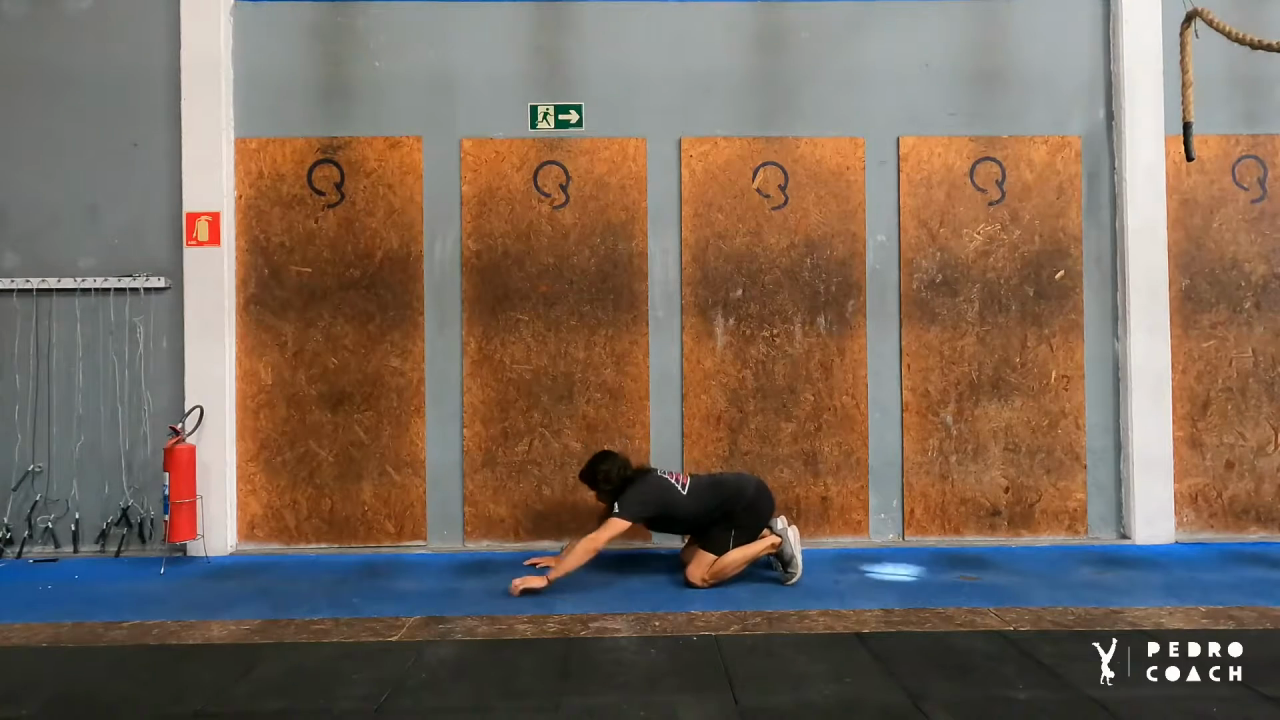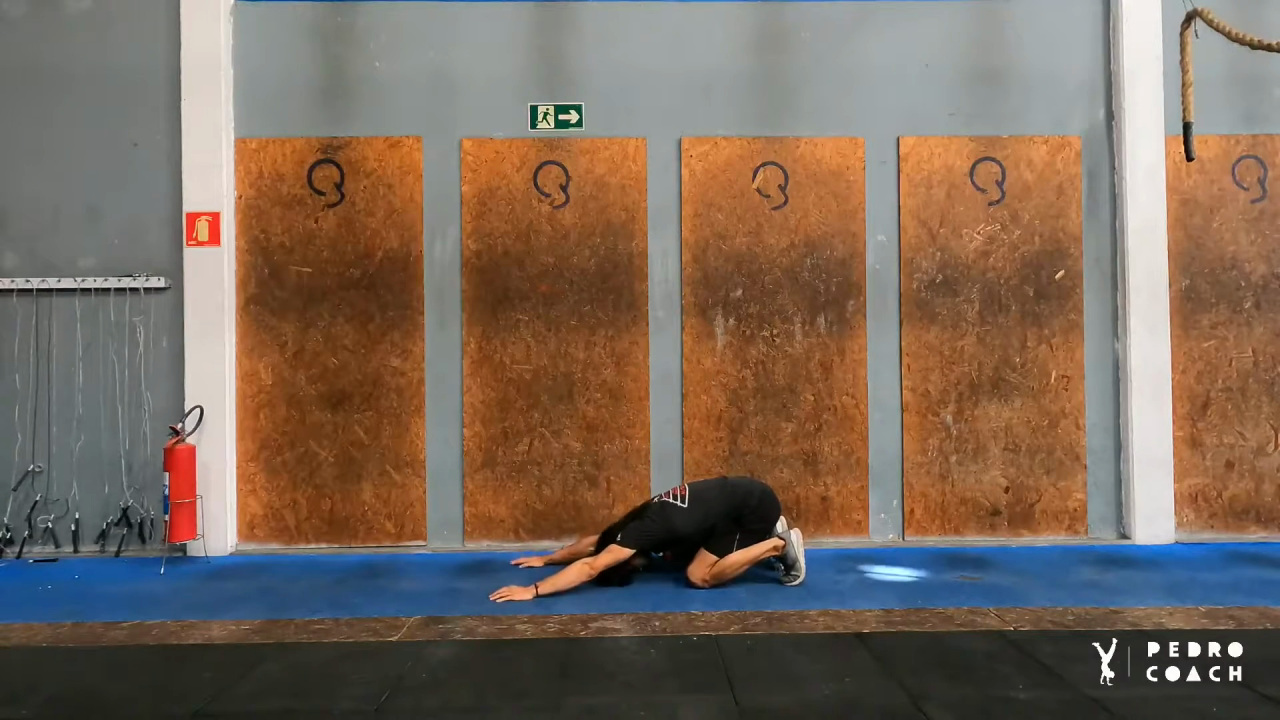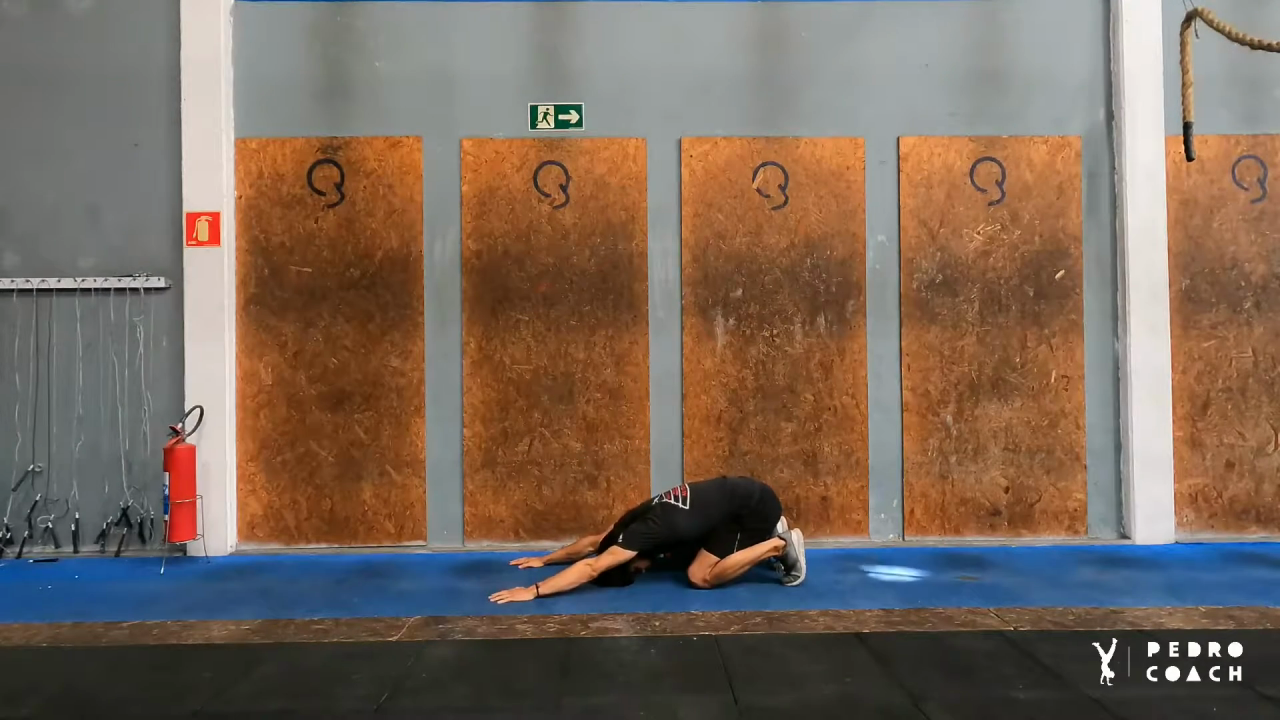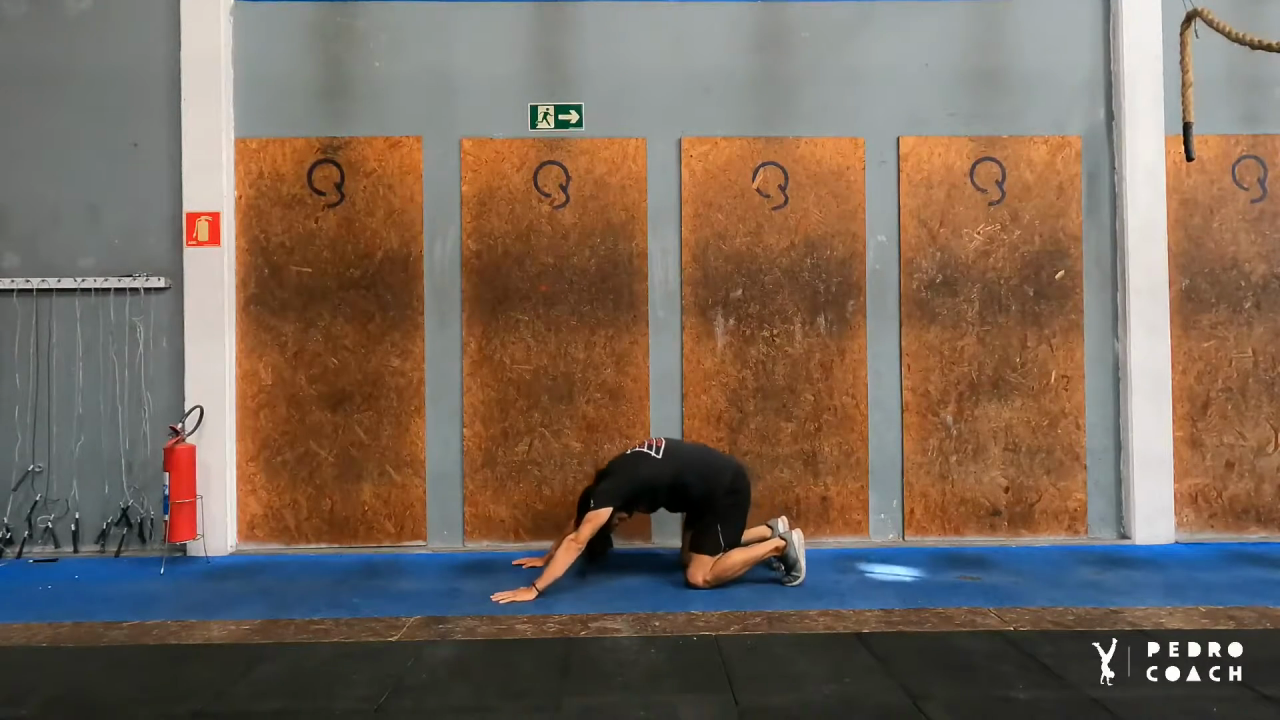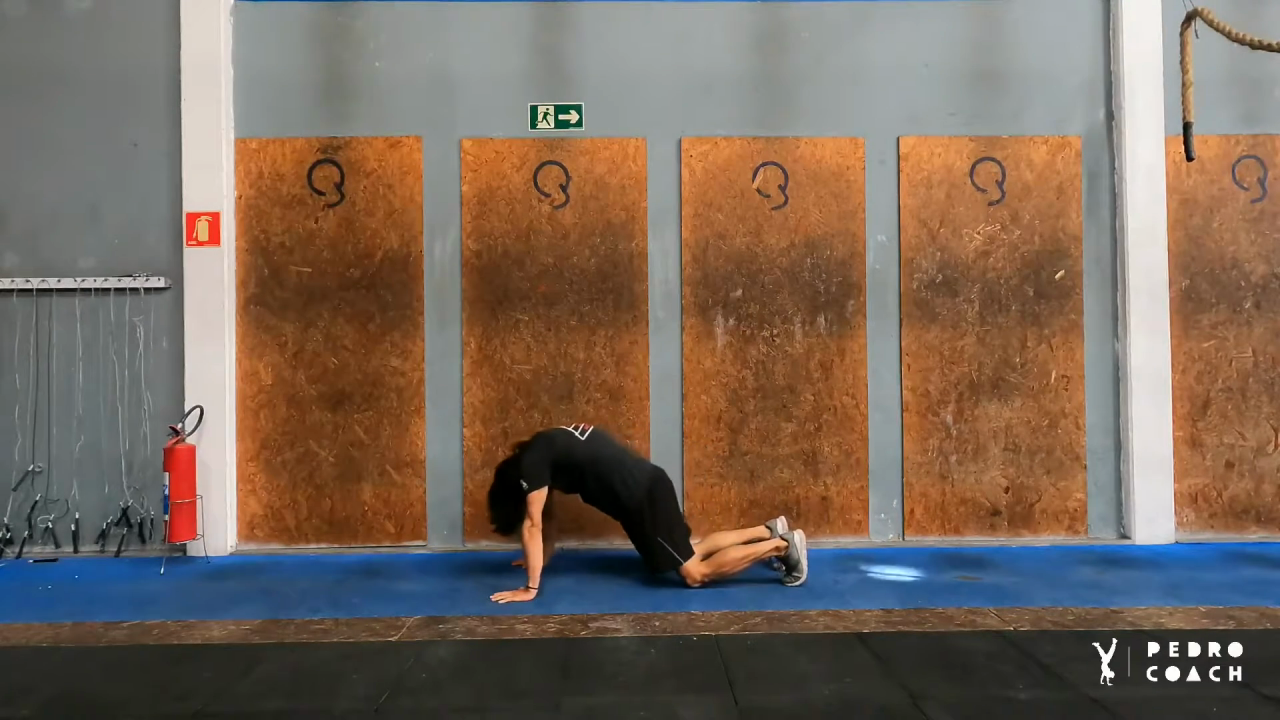
dt=1s
person 1, frame 1
left shoulder: (638, 497)
right shoulder: (641, 482)
left elbow: (595, 542)
right elbow: (600, 530)
left wrist: (547, 578)
right wrist: (558, 559)
left hip: (749, 501)
right hip: (741, 492)
left knee: (699, 576)
right knee: (689, 556)
left ankle: (776, 541)
right ankle: (769, 529)
person 1, frame 2
left shoulder: (643, 531)
right shoulder: (640, 519)
left elbow: (590, 567)
right elbow: (592, 543)
left wrist: (532, 590)
right wrist: (545, 559)
left hip: (753, 504)
right hip: (742, 494)
left knee: (700, 575)
right knee: (690, 558)
left ankle: (779, 545)
right ankle: (770, 534)
person 1, frame 3
left shoulder: (646, 532)
right shoulder: (639, 519)
left elbow: (592, 568)
right elbow: (593, 543)
left wrist: (533, 591)
right wrist: (544, 559)
left hip: (754, 505)
right hip: (743, 495)
left knee: (701, 576)
right knee: (694, 557)
left ankle: (780, 545)
right ankle: (770, 533)
person 1, frame 4
left shoulder: (610, 489)
right shoulder: (616, 477)
left elbow: (577, 542)
right elbow: (577, 533)
left wrist: (534, 589)
right wrist: (547, 559)
left hip: (725, 487)
right hip: (713, 482)
left knee: (699, 576)
right knee: (690, 557)
left ankle: (780, 544)
right ankle: (770, 531)
person 1, frame 5
left shoulder: (531, 460)
right shoulder: (544, 450)
left elbow: (533, 524)
right elbow: (547, 514)
left wrist: (531, 587)
right wrist: (542, 559)
left hip: (641, 496)
right hip: (646, 485)
left knee: (696, 573)
right knee: (692, 551)
left ankle: (781, 546)
right ankle: (769, 531)
